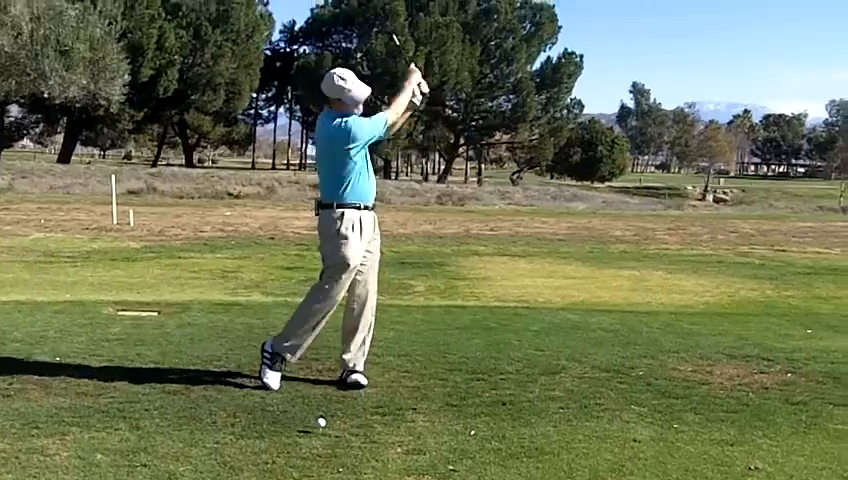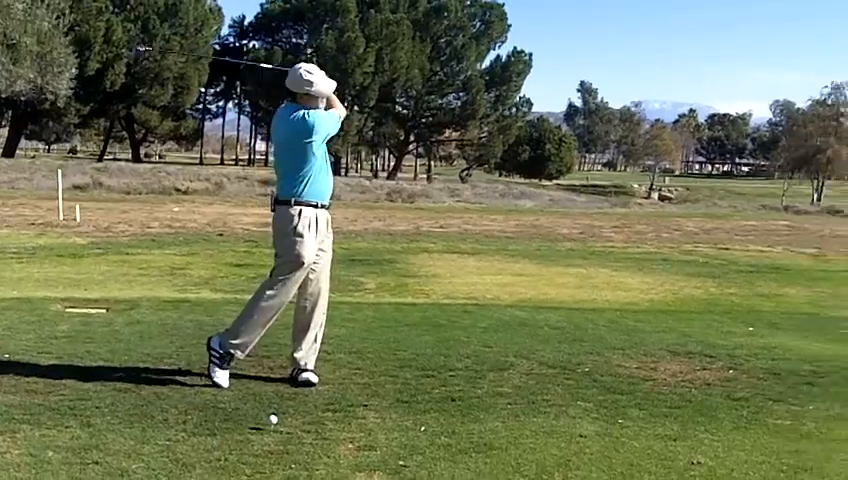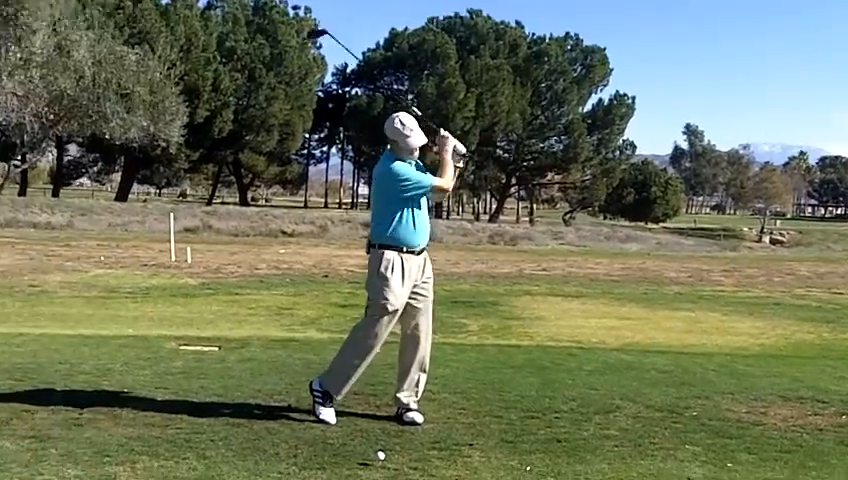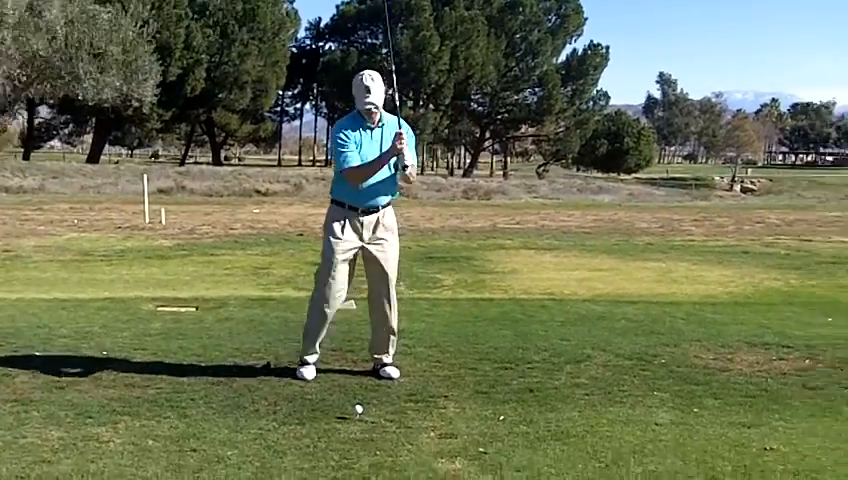
dt=0.4s
person 1, frame 1
left shoulder: (341, 118)
right shoulder: (343, 129)
left elbow: (386, 123)
right elbow: (390, 117)
left wrist: (410, 101)
right wrist: (411, 83)
left hip: (362, 218)
right hip: (345, 221)
left knee: (365, 297)
right knee: (330, 290)
left ankle: (352, 366)
right ankle: (277, 351)
person 1, frame 2
left shoulder: (288, 113)
right shoulder: (309, 122)
left elbow: (329, 111)
right elbow: (340, 111)
left wrist: (320, 84)
right wrist: (325, 94)
left hip: (316, 216)
right hip: (301, 218)
left knee: (315, 295)
right knee: (281, 288)
left ankle: (303, 364)
right ankle: (225, 347)
person 1, frame 3
left shoulder: (410, 162)
right shoulder: (391, 170)
left elbow: (441, 184)
right elbow: (442, 187)
left wrist: (448, 156)
right wrist: (445, 152)
left hip: (420, 260)
right hip: (392, 261)
left knee: (419, 335)
right knee: (373, 331)
left ankle: (407, 401)
right ankle: (325, 388)
person 1, frame 4
left shoulder: (400, 127)
right shoulder: (344, 129)
left elbow: (410, 177)
right elbow: (351, 176)
left wrist: (405, 165)
right wrist: (384, 158)
left hip: (381, 218)
right hip: (343, 217)
left knee: (384, 290)
right knee: (329, 289)
left ankle: (383, 357)
right ankle: (309, 355)
